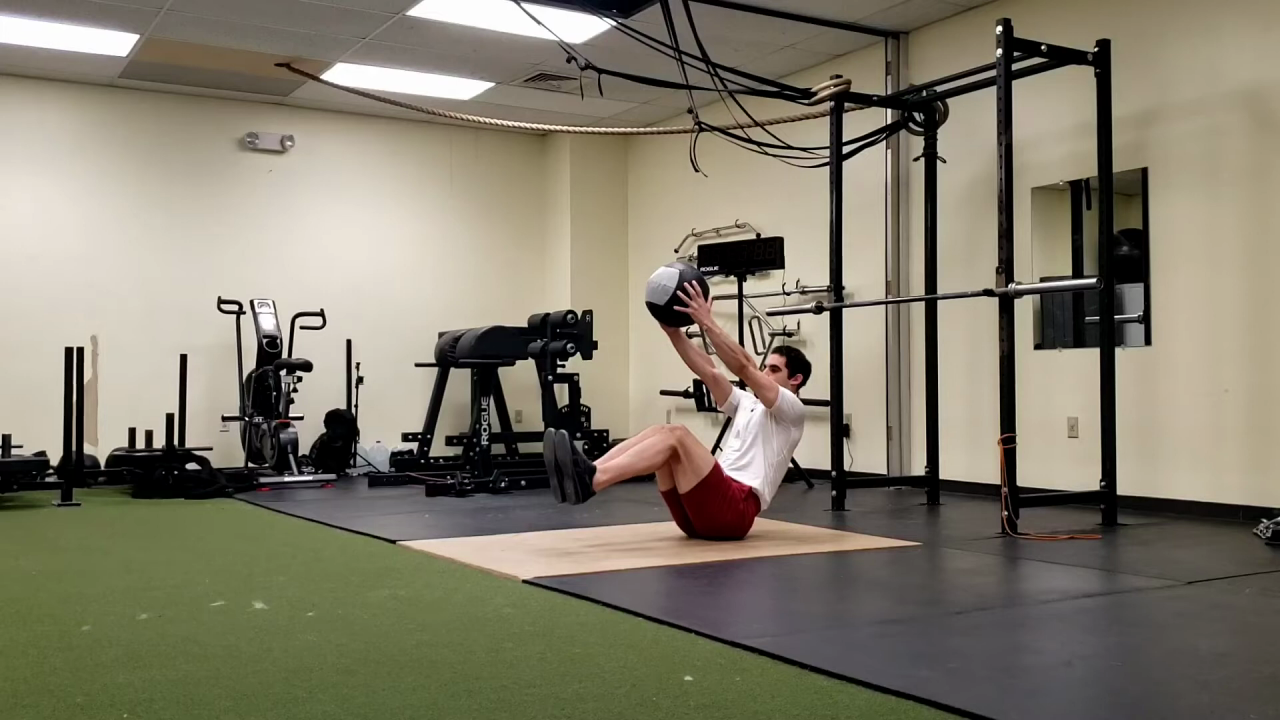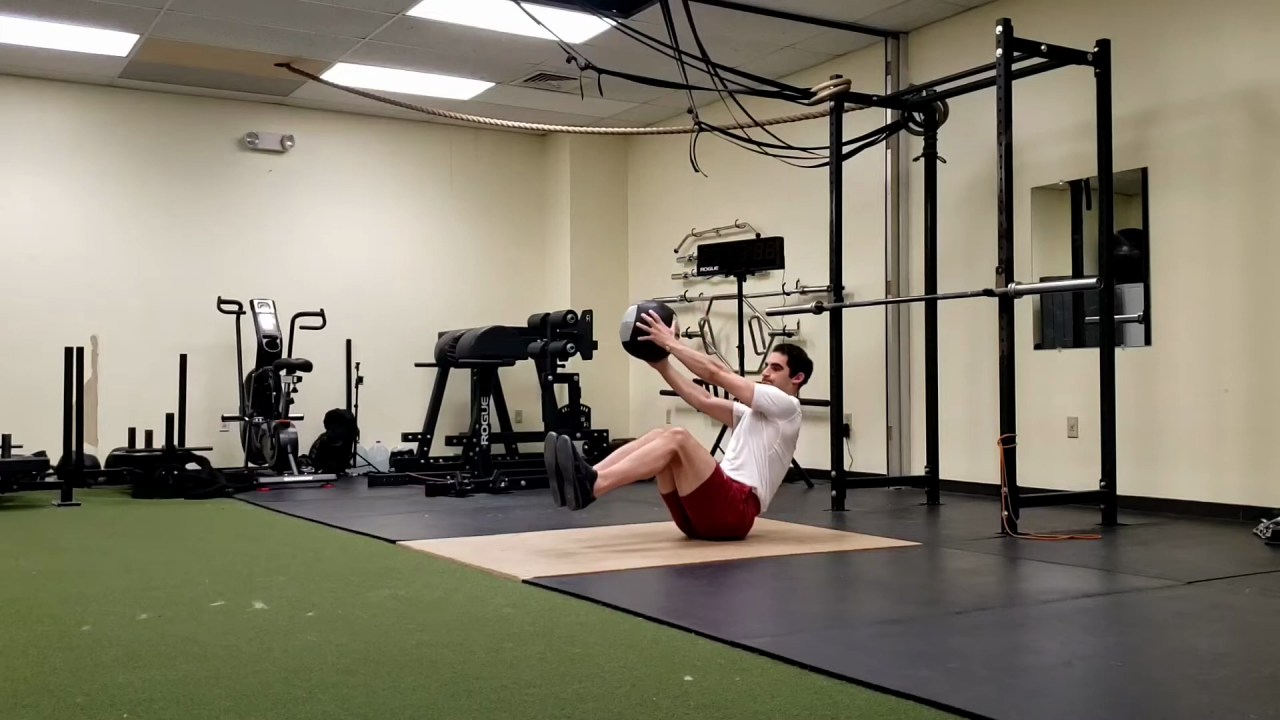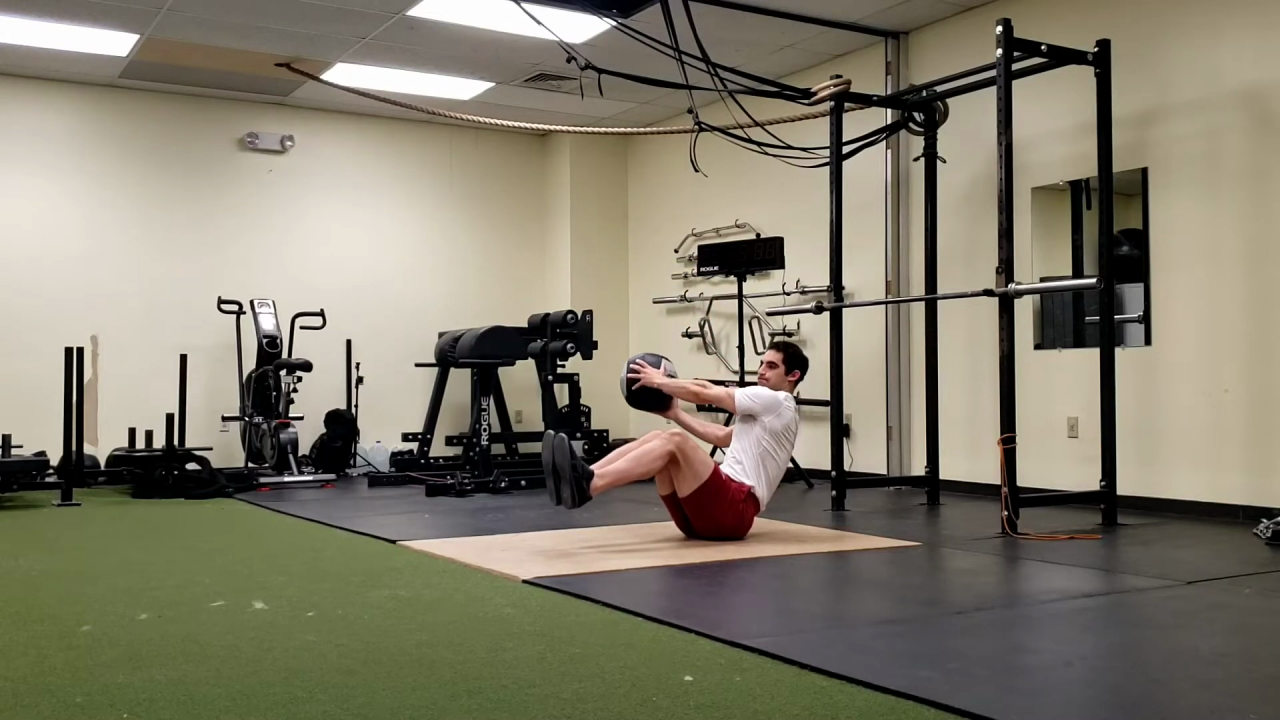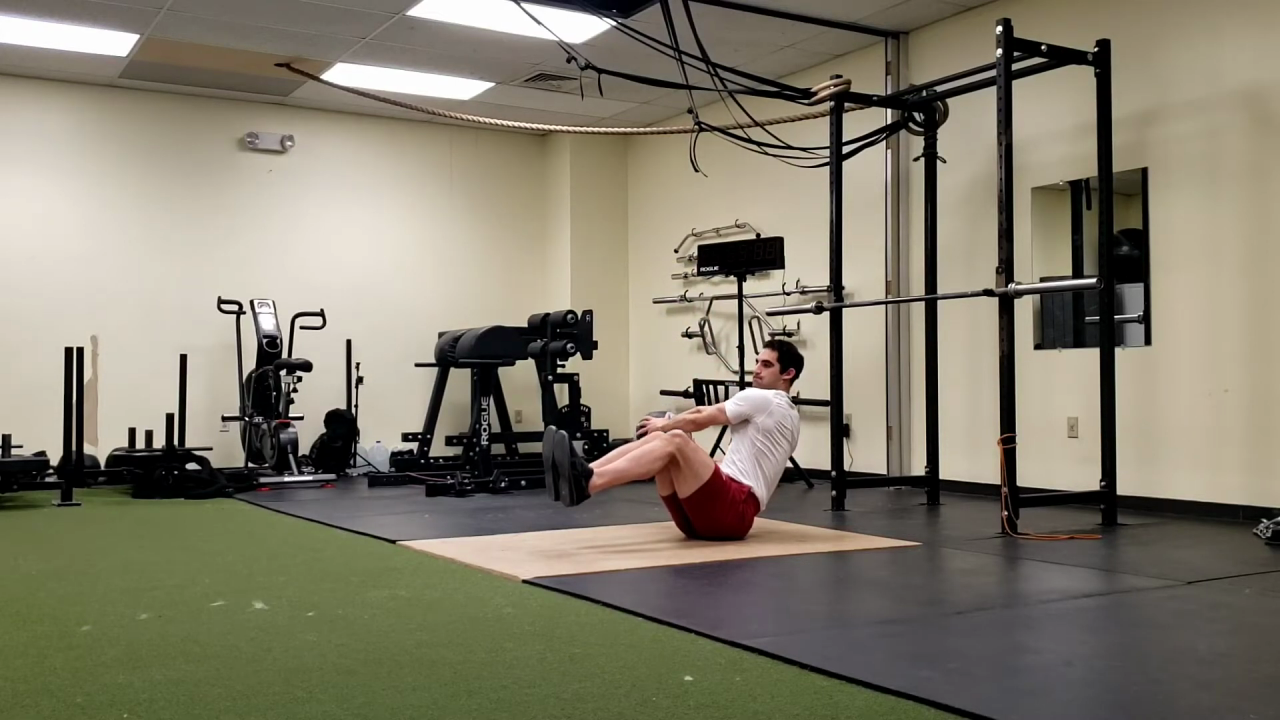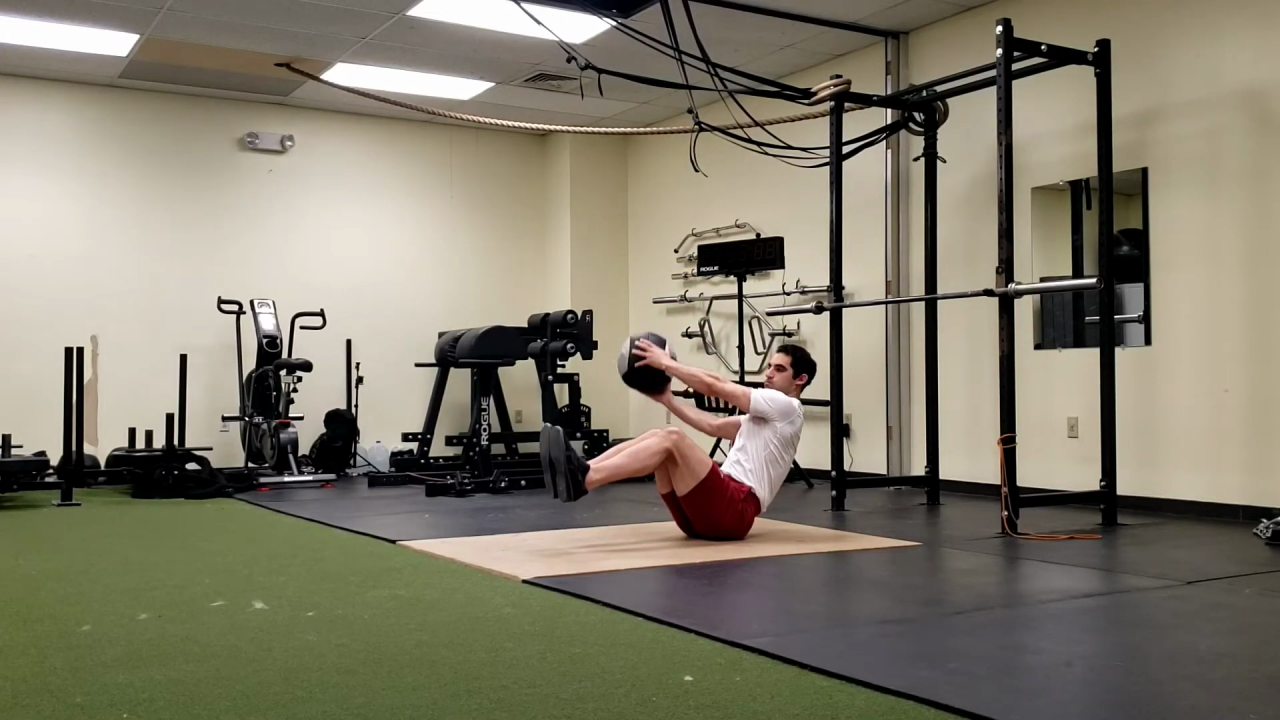
dt=1s
person 1, frame 1
left shoulder: (791, 412)
right shoulder: (748, 404)
left elbow: (745, 368)
right elbow: (708, 372)
left wrist: (706, 323)
right wrist: (673, 331)
left hip: (734, 510)
right hip: (701, 509)
left knee: (675, 435)
right knee: (660, 433)
left ankle: (590, 481)
right ankle: (588, 473)
person 1, frame 2
left shoulder: (786, 407)
right shoulder: (754, 413)
left elbow: (718, 374)
right elbow: (704, 401)
left wrist: (671, 343)
right wrist: (662, 364)
left hip: (734, 510)
right hip: (703, 509)
left knee: (677, 437)
right knee: (661, 436)
left ankle: (591, 486)
right ankle: (588, 477)
person 1, frame 3
left shoulder: (776, 402)
right shoulder: (764, 413)
left elbow: (704, 392)
right elbow: (721, 437)
left wrist: (659, 381)
right wrist: (674, 413)
left hip: (733, 510)
right hip: (704, 511)
left knee: (674, 440)
right knee: (658, 438)
left ankle: (588, 486)
right ankle: (584, 476)
person 1, frame 4
left shoulder: (764, 399)
right shoulder: (781, 414)
left elbow: (702, 418)
left wrist: (664, 424)
right wrist: (691, 461)
left hip: (733, 510)
right hip: (710, 509)
left knee: (675, 440)
right knee: (658, 440)
left ankle: (586, 484)
right ankle: (583, 474)
person 1, frame 5
left shoulder: (784, 406)
right shoulder: (766, 415)
left elbow: (715, 385)
right elbow: (715, 426)
left wrist: (666, 363)
right wrist: (667, 399)
left hip: (733, 510)
right hip: (708, 508)
left knee: (672, 438)
right knee: (658, 437)
left ankle: (584, 479)
right ankle: (582, 471)
